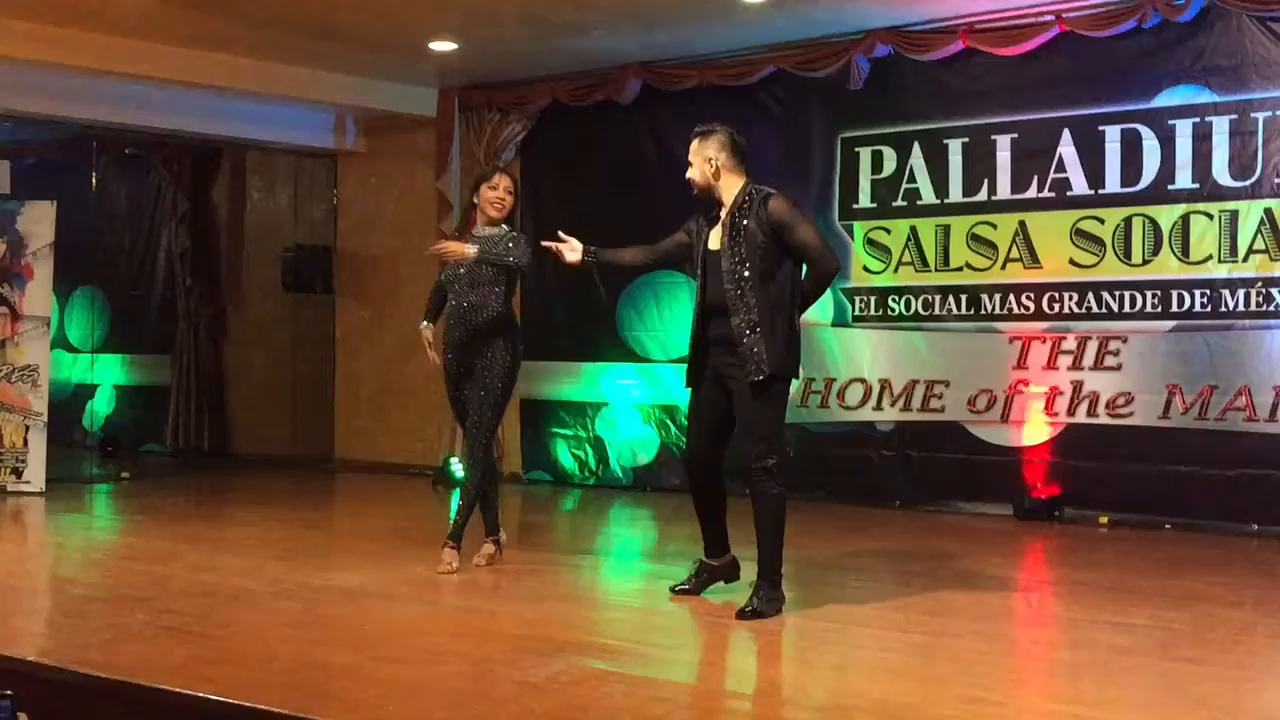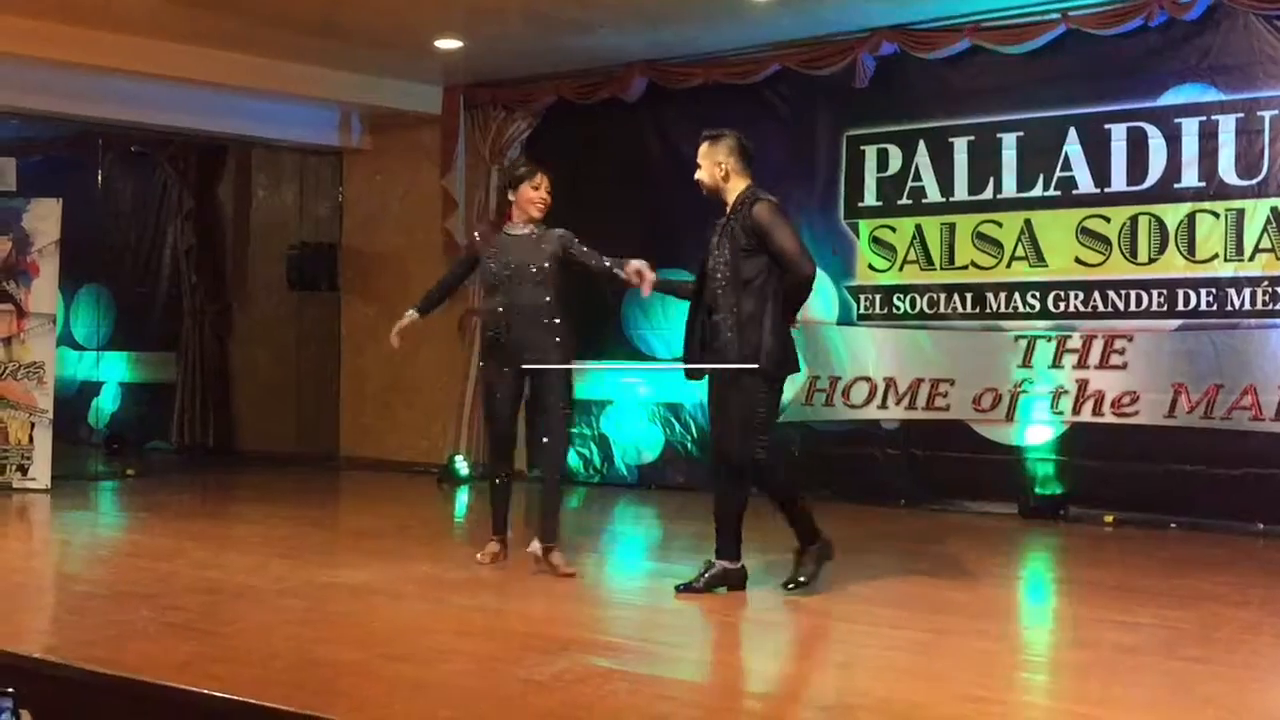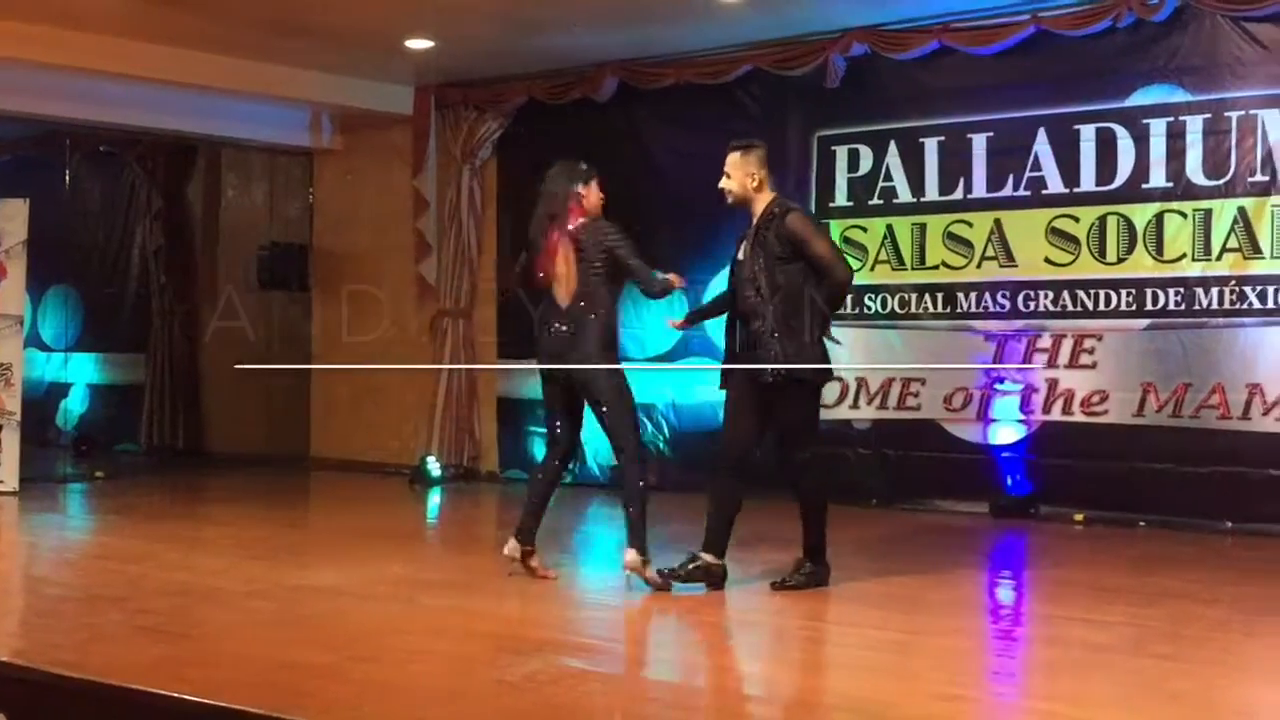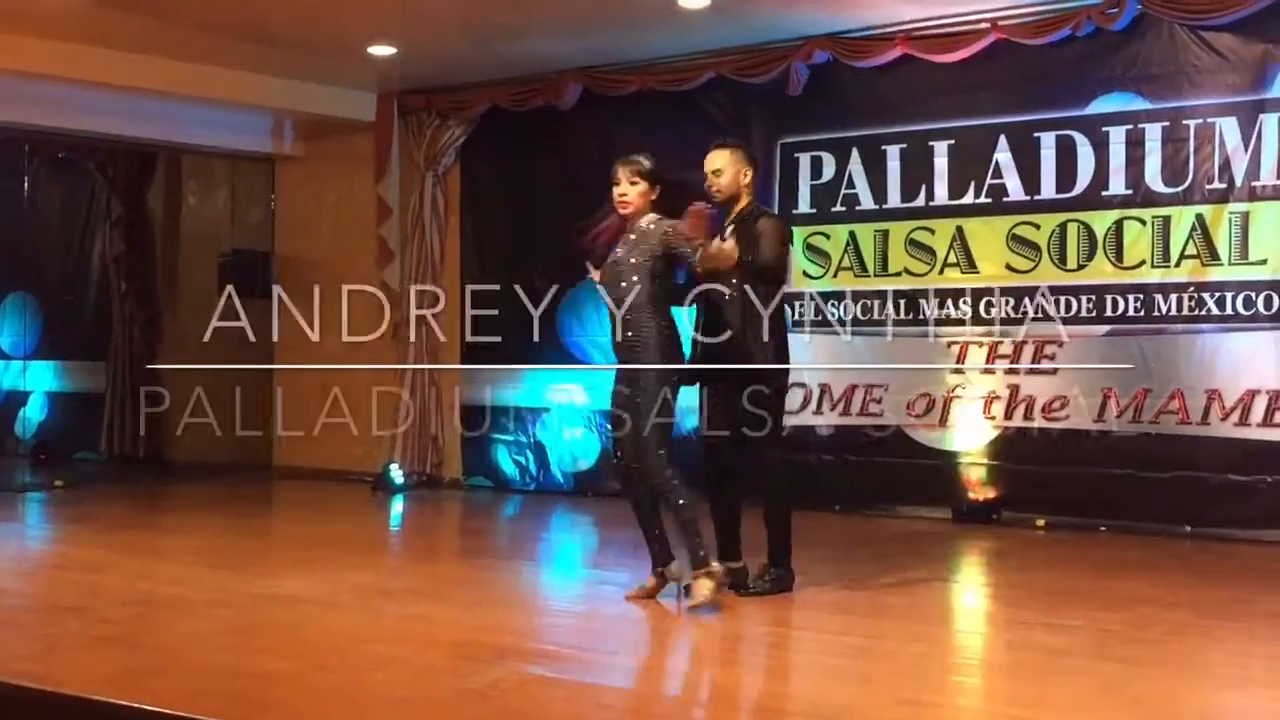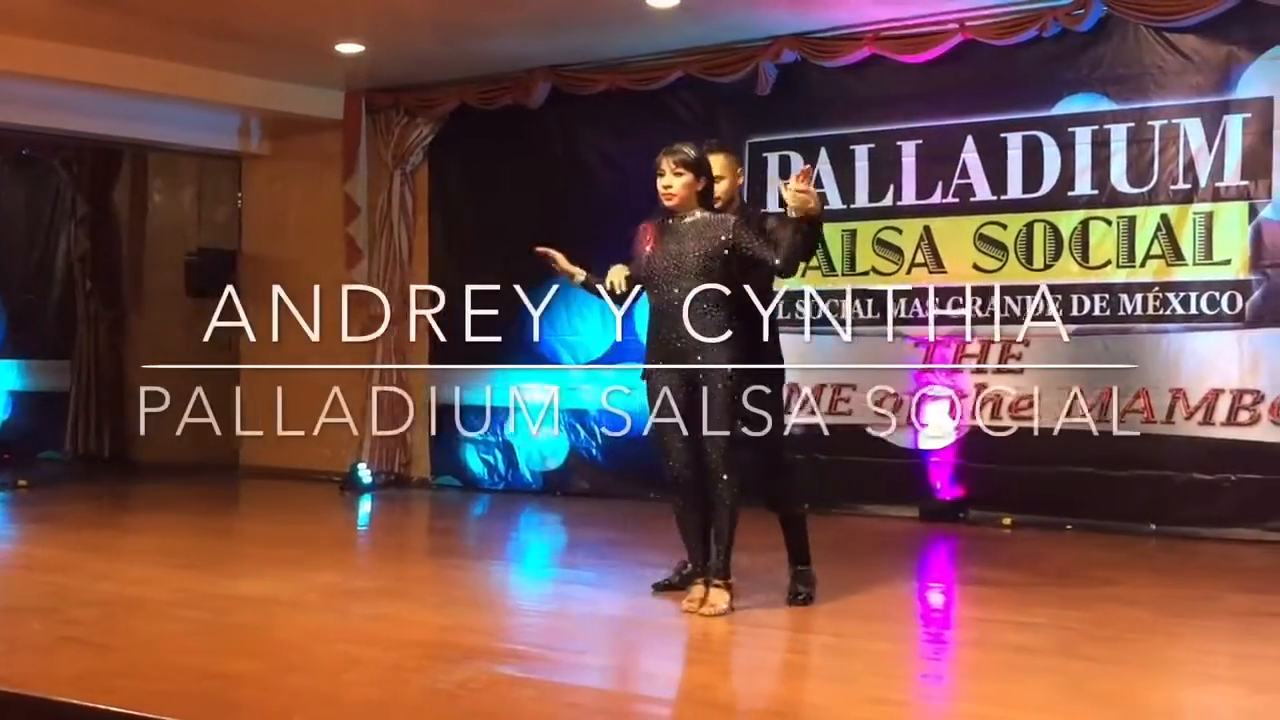
dt=0.5s
person 1, frame 1
left shoulder: (769, 208)
right shoulder: (702, 226)
left elbow: (824, 263)
right elbow: (651, 255)
left wrist: (787, 313)
right wrist: (590, 253)
left hip: (760, 361)
right hip: (713, 360)
left knee: (760, 467)
right knee: (699, 462)
left ankle: (769, 584)
right ankle: (718, 558)
person 1, frame 2
left shoulder: (759, 212)
right shoulder: (728, 221)
left elbow: (802, 269)
left wrist: (781, 316)
right wrist: (657, 283)
left hip: (757, 357)
right hip: (726, 356)
left knee: (748, 455)
right knee: (725, 458)
left ankle: (812, 543)
right ankle: (727, 562)
person 1, frame 3
left shoulder: (791, 222)
right shoulder: (750, 233)
left elbow: (838, 274)
left wrist: (811, 328)
right wrist: (691, 314)
left hip: (791, 362)
right hip: (750, 362)
left knee: (796, 459)
right knee: (732, 455)
left ankle: (814, 561)
right ankle: (710, 556)
person 1, frame 4
left shoulder: (765, 225)
right shoulder: (716, 232)
left elbow: (770, 270)
right elbow: (698, 292)
left wrist: (735, 261)
left hip: (757, 364)
right hip: (718, 363)
left knee: (761, 462)
right knee: (717, 463)
left ankle: (779, 566)
right ankle: (731, 563)
person 1, frame 5
left shoulder: (762, 227)
left elbow: (798, 253)
left wrist: (809, 215)
left hip: (753, 365)
left knee: (767, 464)
left ankle: (801, 567)
person 2, frame 1
left shoulder: (510, 239)
right shoulder: (460, 238)
left elbow: (517, 262)
right elbow: (442, 287)
left wrist: (471, 253)
right wrist: (428, 322)
left hip: (495, 349)
right hip: (458, 350)
left knee: (477, 443)
right knee: (478, 443)
left ankle: (454, 540)
right ankle: (493, 534)
person 2, frame 2
left shoulder: (557, 239)
right shoulder: (484, 241)
left elbow: (595, 261)
right elbow: (450, 281)
left wrist: (628, 266)
right wrist: (414, 313)
left hip: (548, 350)
right hip: (500, 352)
left knee: (553, 444)
right knee: (500, 445)
left ankle: (548, 545)
right ankle: (498, 536)
person 2, frame 3
left shoulder: (549, 237)
right shoulder: (605, 235)
left elbow: (540, 278)
right elbow: (650, 285)
right wrist: (669, 281)
left hip: (554, 352)
right hip: (595, 353)
left knee: (559, 449)
right knee: (630, 451)
left ankle: (522, 541)
right ankle: (637, 550)
person 2, frame 4
left shoulder: (665, 231)
right shoulder: (624, 238)
left elbow: (702, 265)
left wrist: (700, 243)
right wrist: (605, 280)
left hip: (653, 355)
right hip: (631, 360)
left knee: (651, 459)
right knee: (629, 463)
left ankle: (703, 565)
right ankle: (663, 567)
person 2, frame 5
left shoulder: (726, 227)
right shoulder: (649, 234)
left elbow: (779, 265)
right elbow: (625, 291)
right wrist: (575, 274)
left hip: (715, 355)
right hip: (665, 359)
left knee: (718, 464)
right knee: (679, 467)
left ankle: (721, 579)
right ankle: (698, 574)
